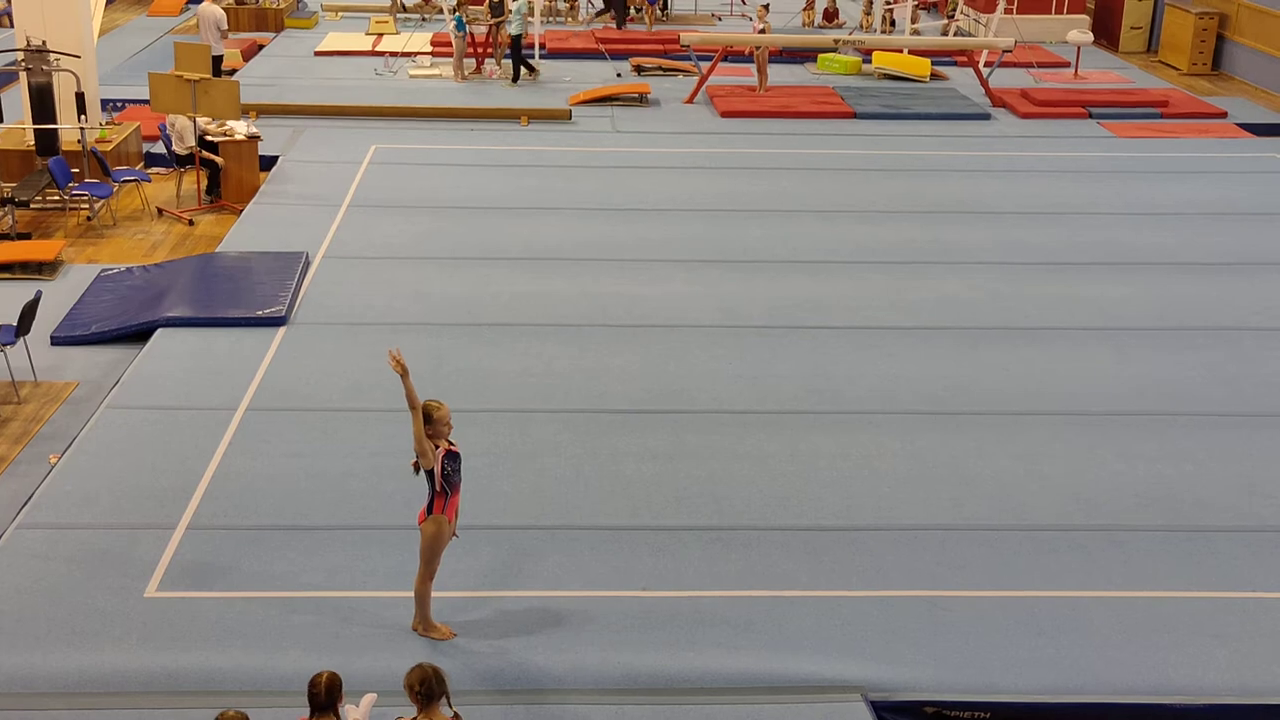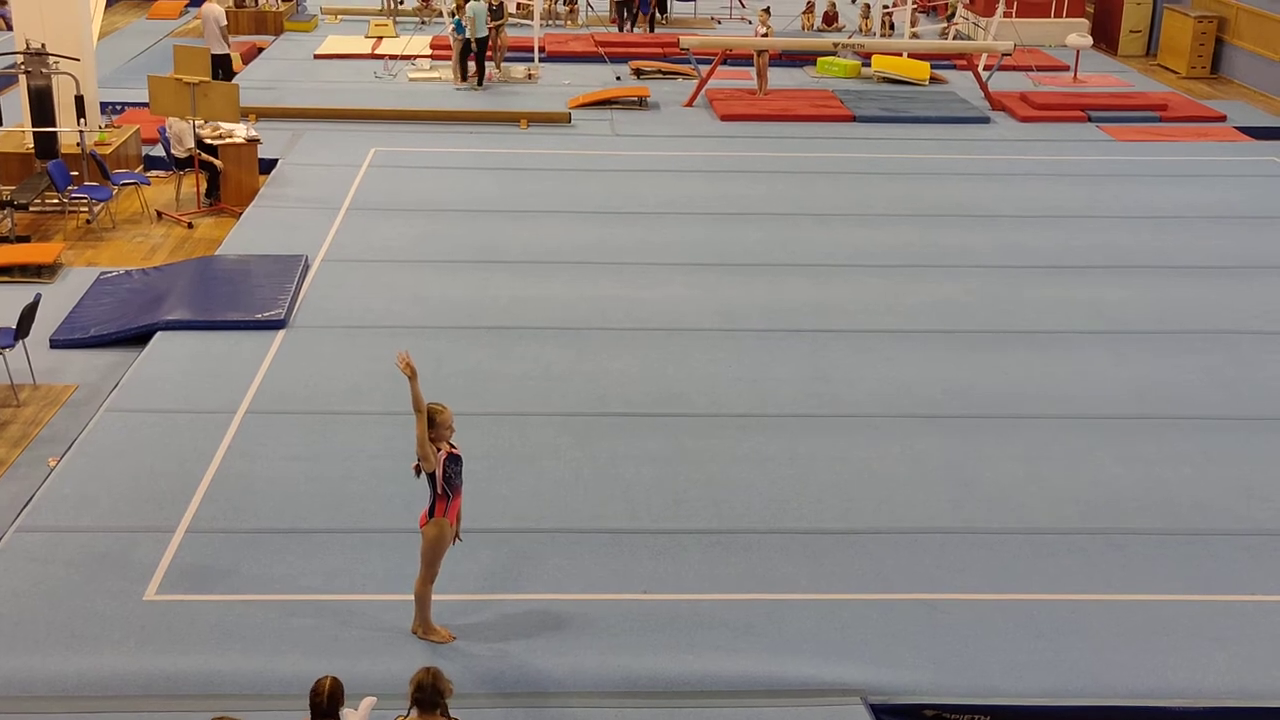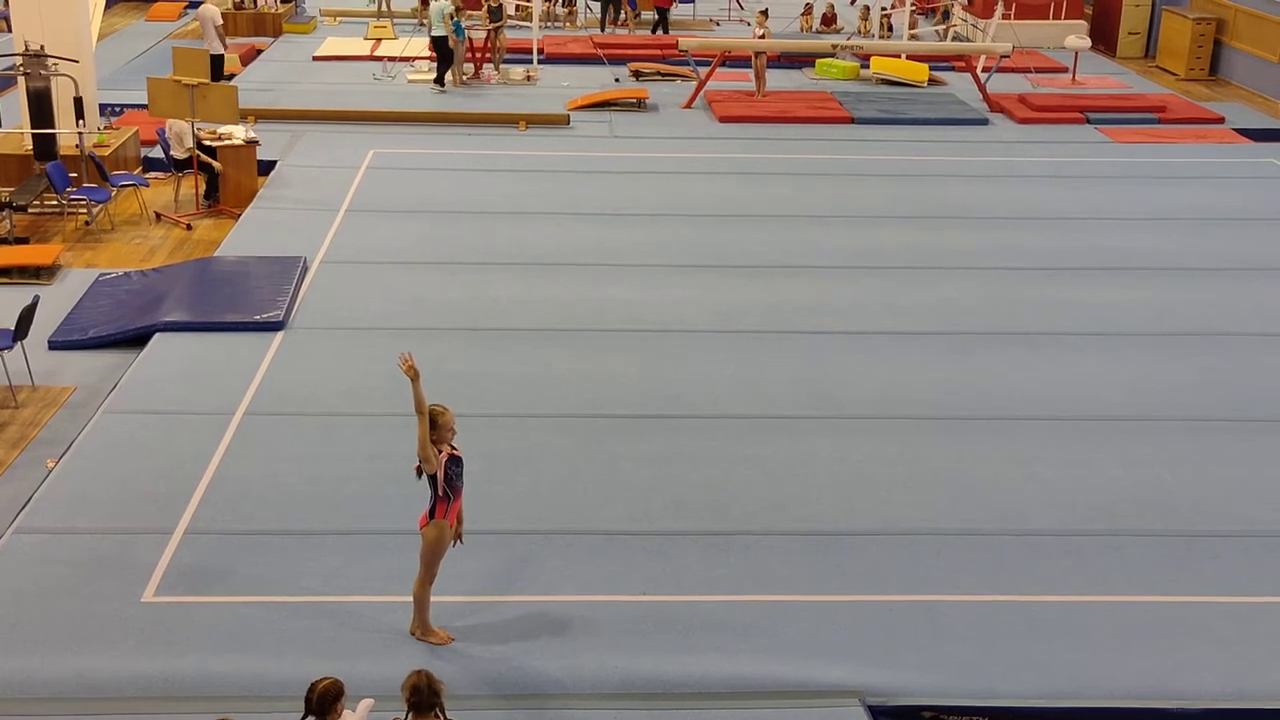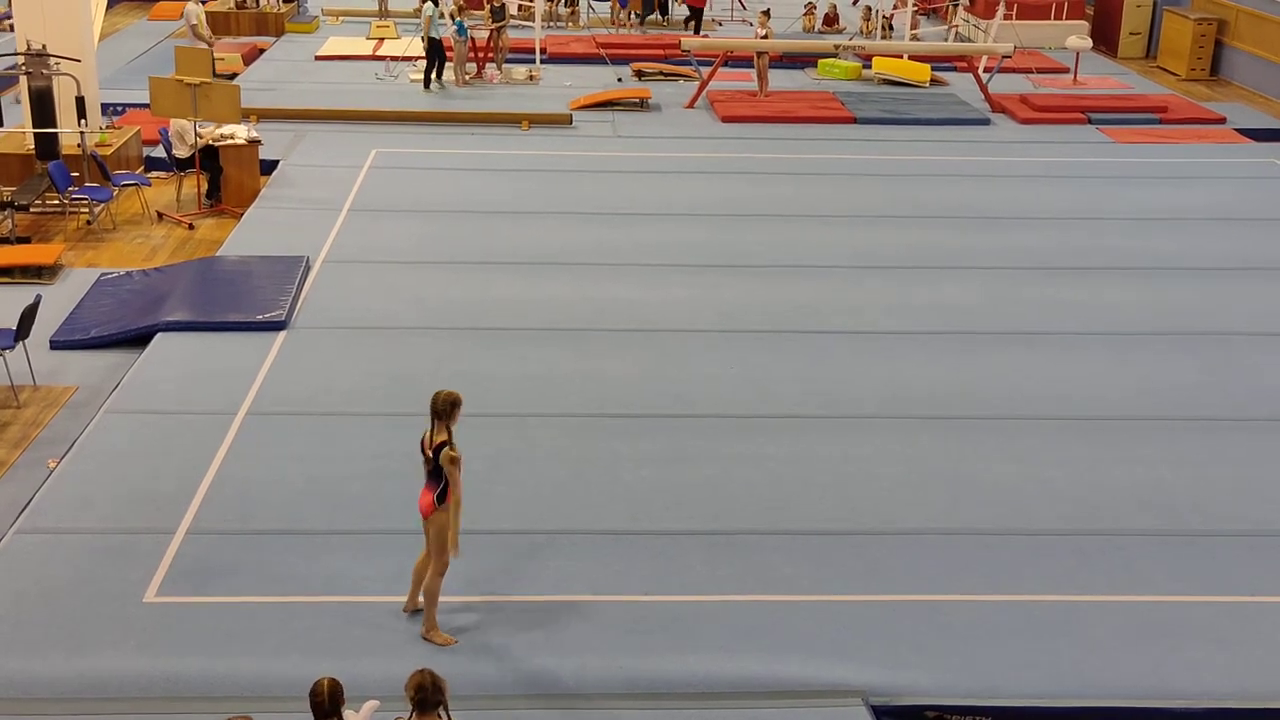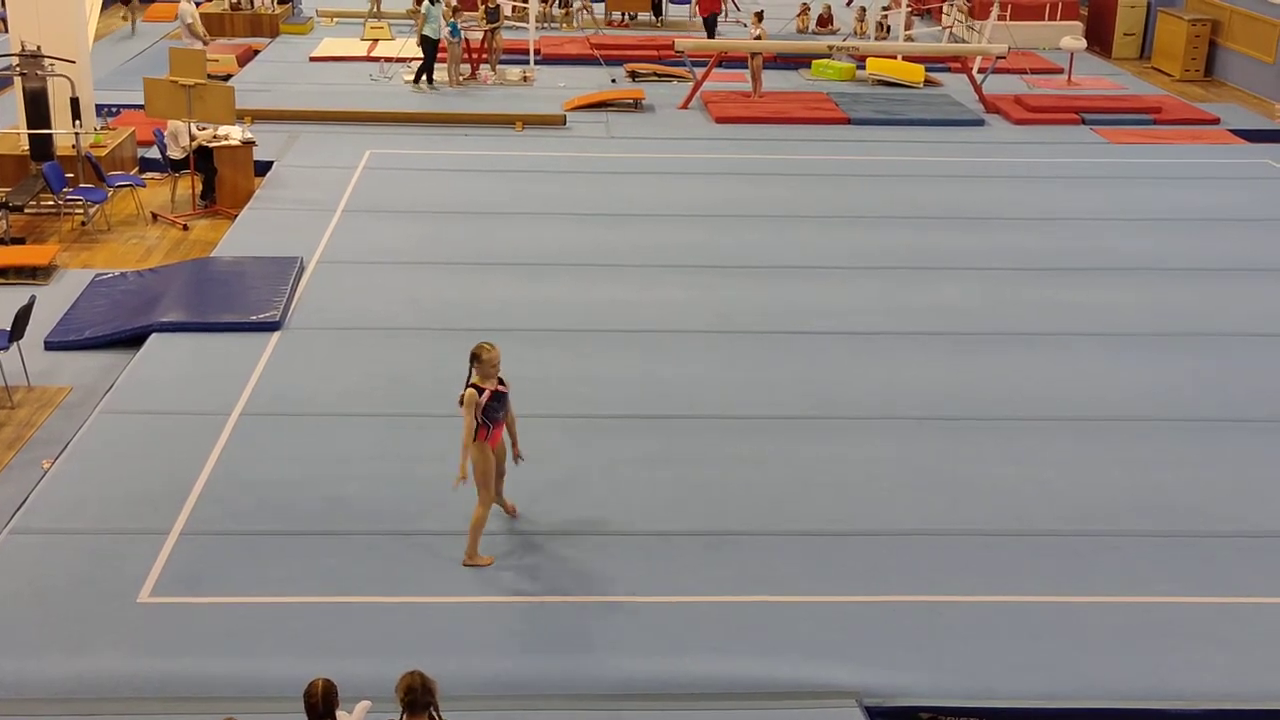
dt=1s
person 1, frame 1
left shoulder: (449, 446)
right shoulder: (427, 450)
right elbow: (415, 410)
left wrist: (454, 520)
right wrist: (404, 377)
left hip: (446, 516)
right hip: (435, 518)
left knee: (430, 570)
right knee: (427, 572)
left ankle: (421, 619)
right ankle: (424, 624)
person 1, frame 2
left shoulder: (451, 449)
right shoulder: (429, 453)
right elbow: (420, 413)
left wrist: (457, 521)
right wrist: (413, 379)
left hip: (447, 519)
right hip: (436, 521)
left knee: (430, 574)
right knee: (428, 574)
left ankle: (421, 622)
right ankle: (425, 627)
person 1, frame 3
left shoulder: (452, 451)
right shoulder: (430, 456)
right elbow: (422, 415)
left wrist: (459, 522)
right wrist: (415, 382)
left hip: (447, 521)
right hip: (436, 523)
left knee: (429, 575)
right knee: (426, 576)
left ankle: (419, 623)
right ankle: (423, 629)
person 1, frame 4
left shoulder: (426, 436)
right shoulder: (449, 451)
right elbow: (455, 492)
right wrist: (453, 530)
left hip: (426, 498)
right hip: (440, 507)
left knee: (430, 553)
right knee: (439, 565)
left ankle: (412, 601)
right ankle: (430, 627)
person 1, frame 5
left shoulder: (502, 384)
right shoulder: (472, 393)
left elbow: (509, 416)
right elbow: (467, 429)
left wrist: (515, 445)
right wrist: (463, 465)
left hip: (497, 440)
right hip: (481, 445)
left knee: (500, 475)
right knee: (485, 499)
left ankle: (500, 499)
right ankle: (471, 554)
